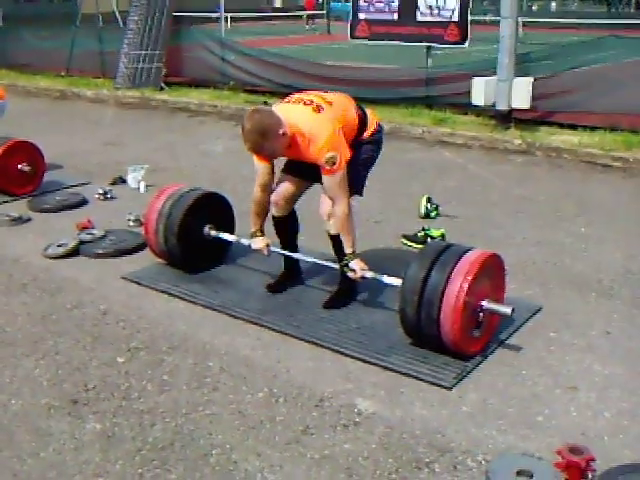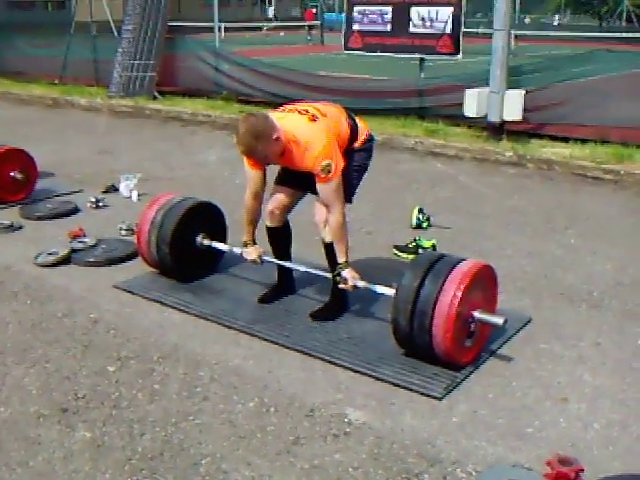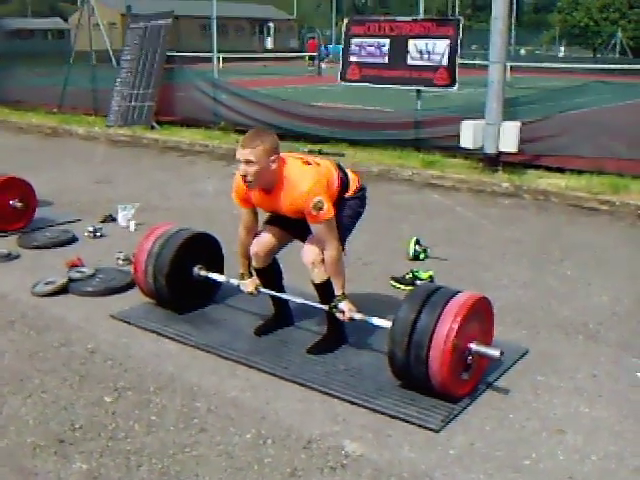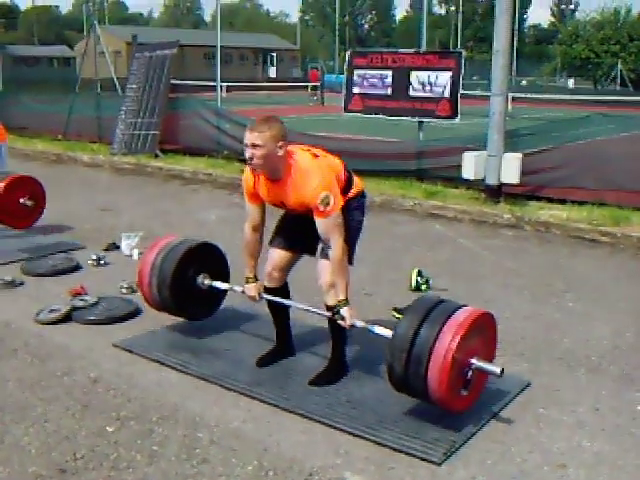
dt=1s
person 1, frame 1
left shoulder: (321, 137)
right shoulder: (266, 130)
left elbow: (340, 203)
right elbow: (262, 187)
left wrist: (351, 256)
right wrist: (257, 233)
left hip: (361, 136)
left knee: (328, 210)
right knee: (279, 198)
left ankle: (347, 284)
right ankle: (292, 269)
person 1, frame 2
left shoulder: (316, 146)
right shoulder: (258, 139)
left elbow: (335, 210)
right elbow: (253, 194)
left wrist: (344, 264)
right wrist: (249, 242)
left hip: (352, 145)
left knee: (323, 217)
right knee: (274, 209)
left ankle: (339, 295)
right ankle: (285, 281)
person 1, frame 3
left shoulder: (305, 187)
right shoulder: (243, 183)
left elbow: (331, 247)
right elbow: (247, 229)
left wrist: (340, 297)
right wrist: (245, 274)
left hip: (345, 197)
left knee: (312, 257)
right knee: (259, 251)
left ankle: (336, 330)
right ankle: (282, 313)
person 1, frame 4
left shoulder: (314, 179)
right shoulder: (252, 176)
left elbow: (335, 243)
right elbow: (253, 227)
left wrist: (343, 302)
right wrist: (250, 278)
left hip: (345, 203)
right hip: (300, 207)
left knee: (327, 281)
right knee: (273, 271)
left ankle: (338, 361)
right ankle: (284, 343)
